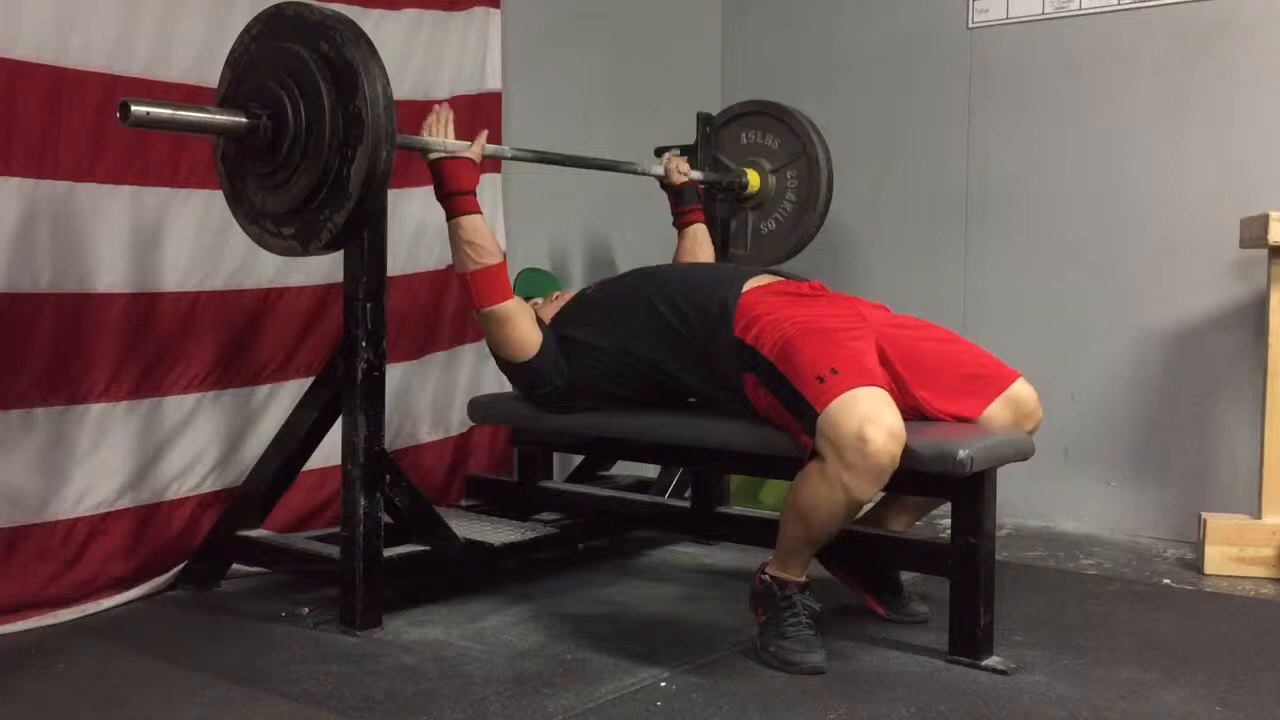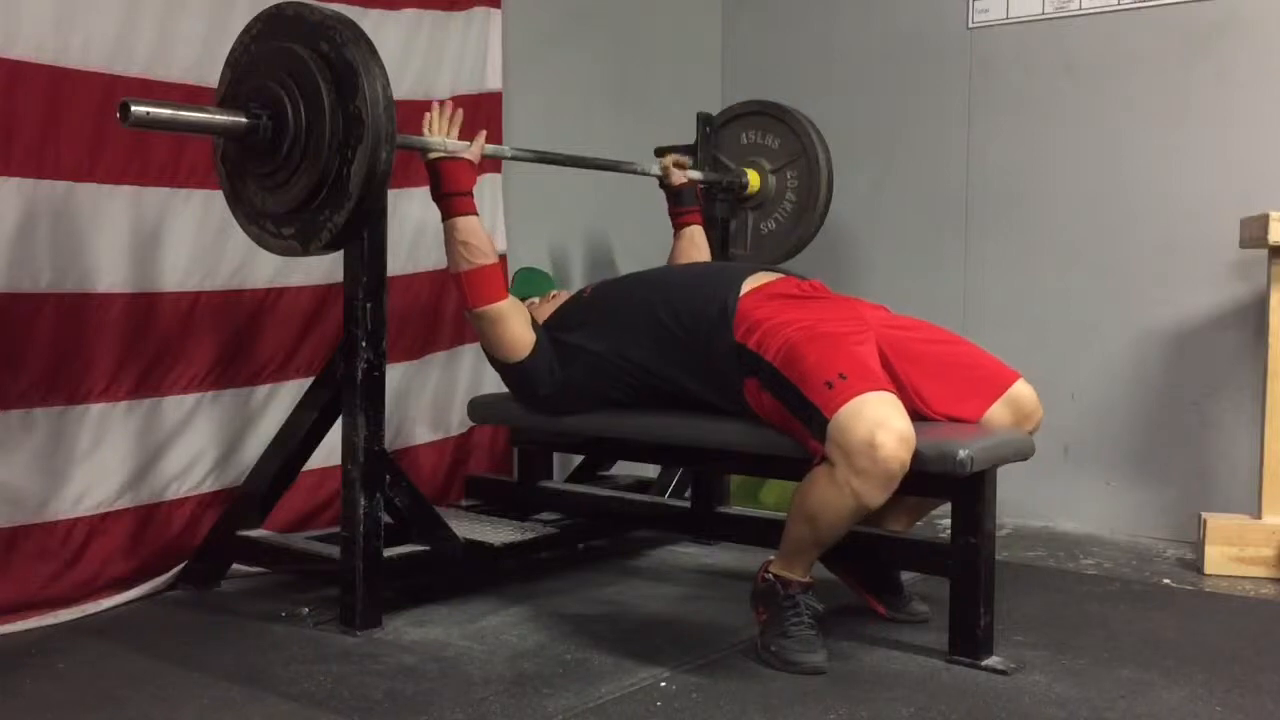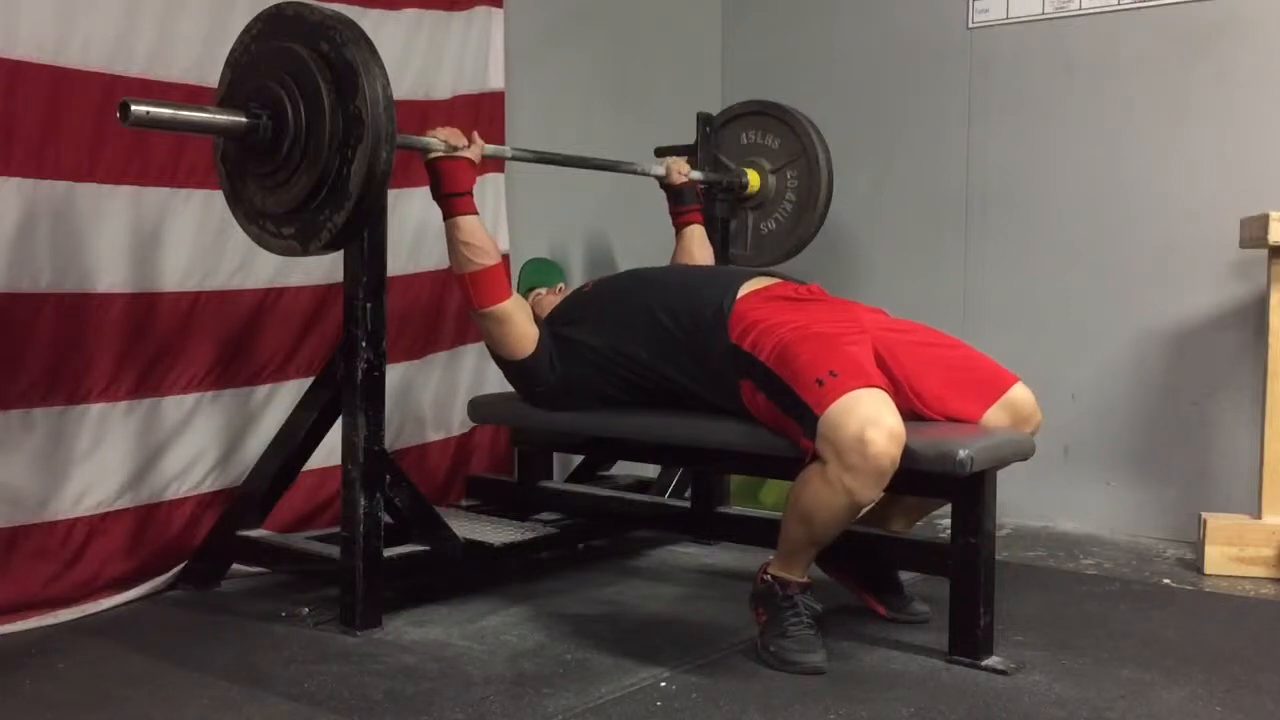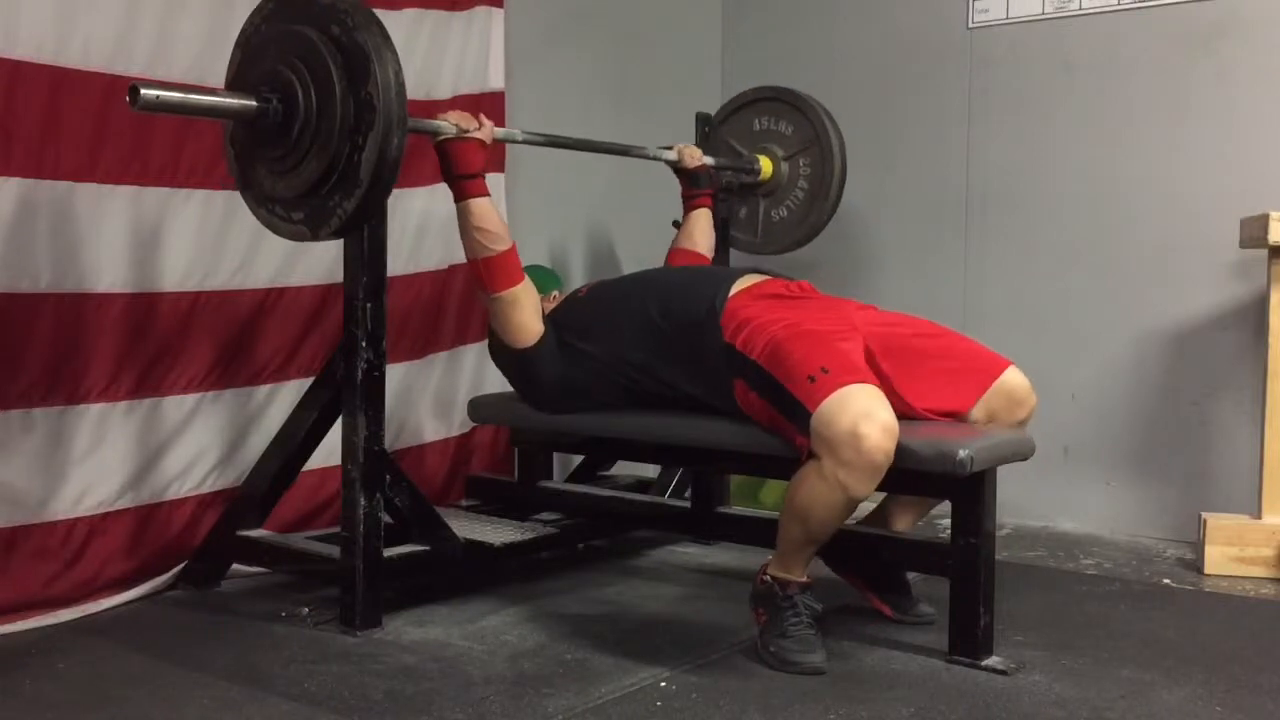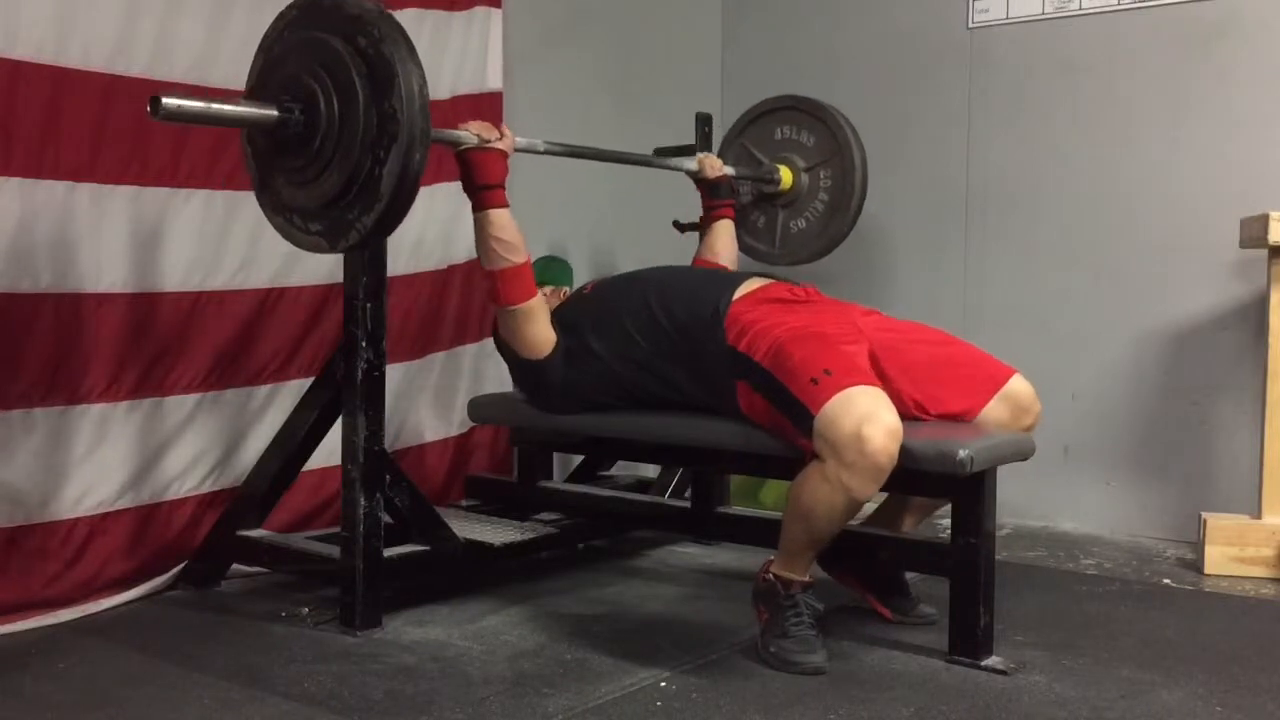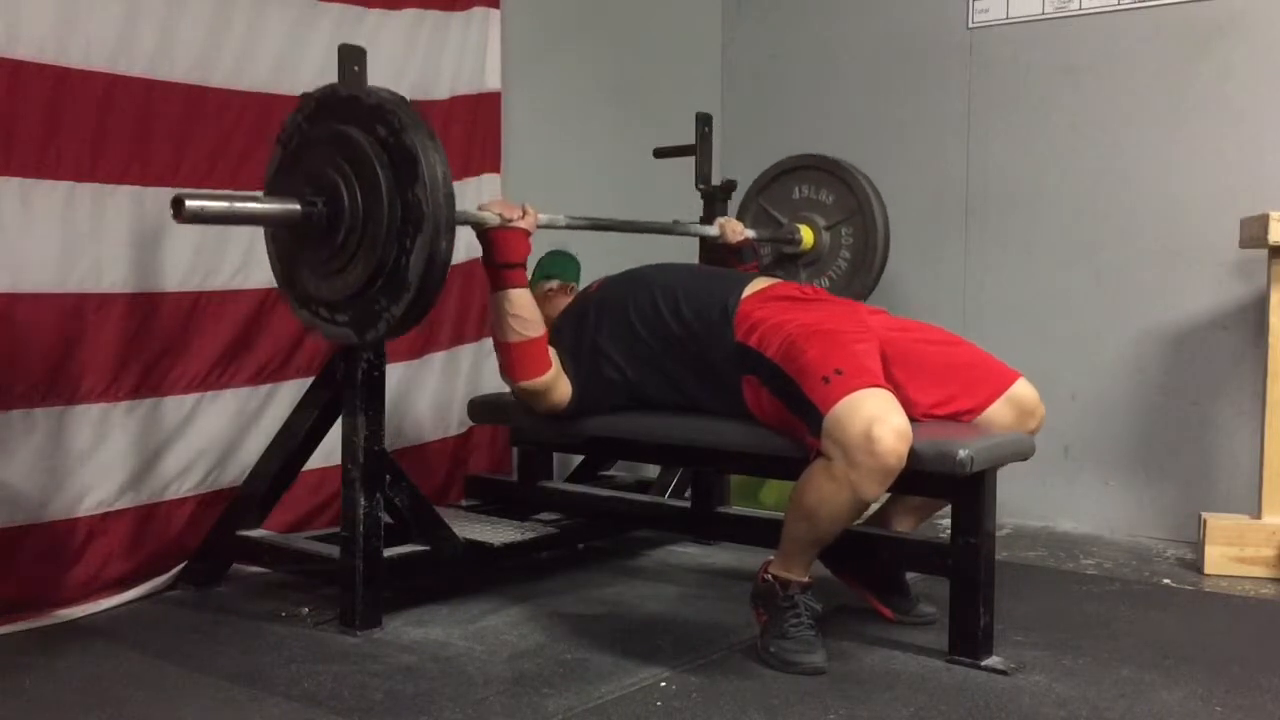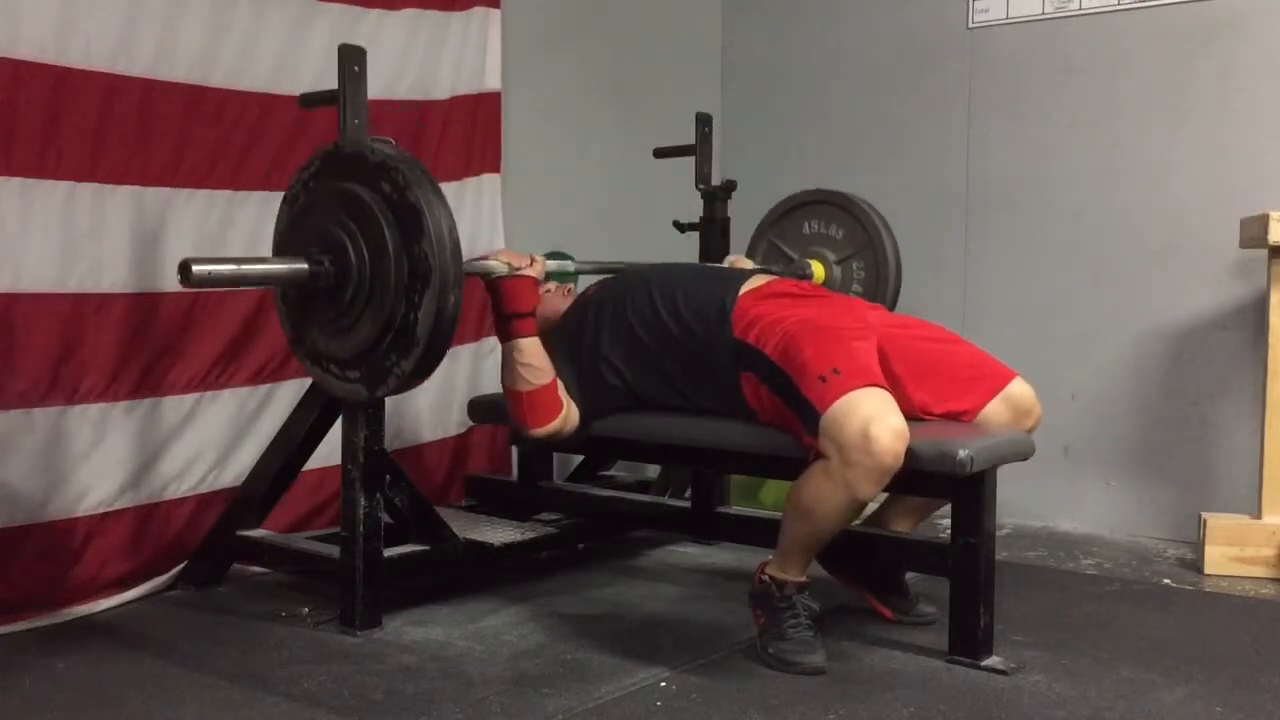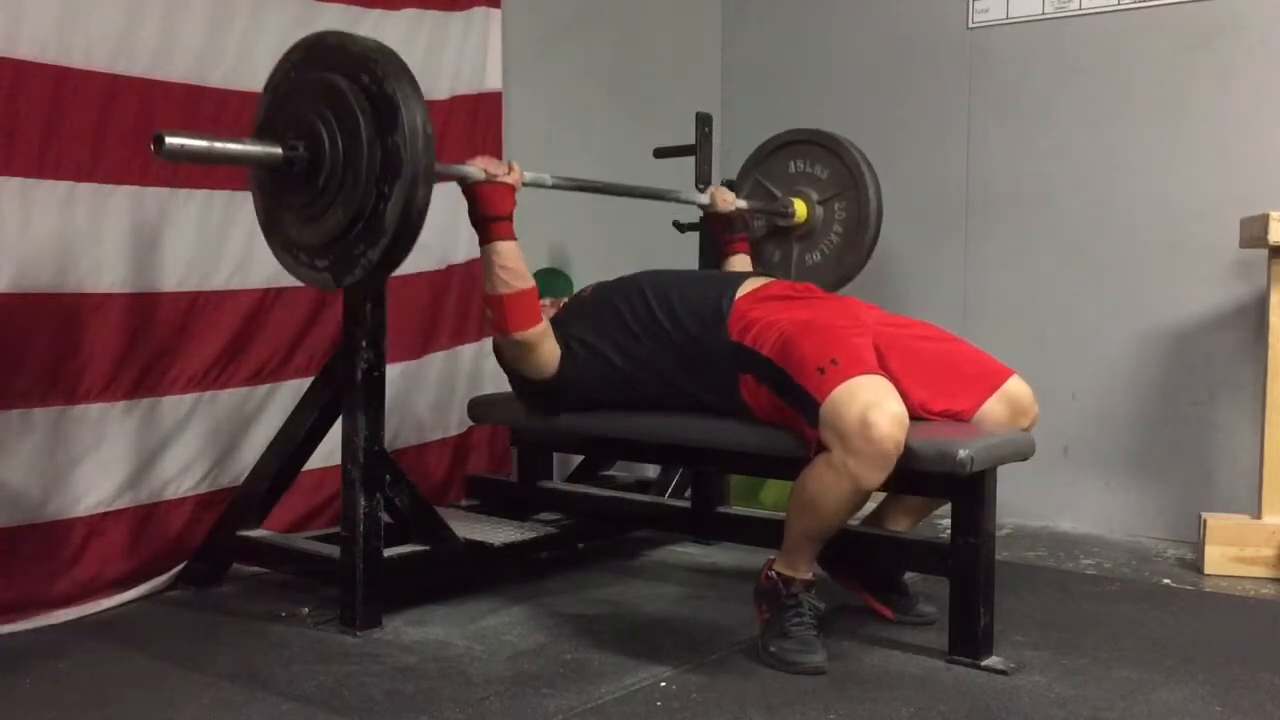
dt=0.5s
person 1, frame 1
left shoulder: (611, 321)
right shoulder: (558, 366)
left elbow: (695, 288)
right elbow: (490, 293)
left wrist: (684, 196)
right wrist: (457, 183)
left knee: (1014, 411)
right knee: (871, 441)
left ankle: (864, 545)
right ankle: (782, 585)
person 1, frame 2
left shoulder: (615, 322)
right shoulder: (554, 370)
left elbow: (696, 283)
right elbow: (484, 298)
left wrist: (683, 198)
right wrist: (452, 187)
left knee: (1015, 413)
right knee: (880, 447)
left ankle: (863, 546)
right ankle: (784, 585)
person 1, frame 3
left shoulder: (609, 319)
right shoulder: (554, 363)
left elbow: (694, 287)
right elbow: (490, 296)
left wrist: (685, 199)
right wrist: (454, 187)
left knee: (1014, 415)
right knee: (871, 443)
left ankle: (863, 547)
right ankle: (782, 586)
person 1, frame 4
left shoulder: (614, 321)
right shoulder: (552, 368)
left elbow: (691, 268)
right elbow: (499, 275)
left wrist: (697, 187)
right wrist: (466, 172)
left knee: (1009, 400)
right knee: (866, 437)
left ankle: (870, 551)
right ankle: (782, 586)
person 1, frame 5
left shoulder: (626, 322)
right shoulder: (557, 367)
left elbow: (713, 278)
right elbow: (510, 287)
left wrist: (719, 197)
right wrist: (486, 183)
left knee: (1014, 407)
right knee: (870, 438)
left ankle: (870, 552)
right ankle: (785, 585)
person 1, frame 6
left shoulder: (616, 313)
right shoulder: (564, 350)
right elbow: (530, 378)
left wrist: (740, 254)
right wrist: (506, 257)
left knee: (1018, 411)
right knee: (877, 441)
left ankle: (870, 552)
right ankle: (784, 586)
person 1, frame 7
left shoulder: (606, 319)
right shoulder: (556, 351)
right elbow: (542, 420)
left wrist: (750, 280)
right wrist: (514, 302)
left knee: (1015, 410)
right knee: (873, 443)
left ankle: (871, 550)
right ankle: (782, 586)
person 1, frame 8
left shoulder: (604, 326)
right shoulder: (555, 365)
right elbow: (516, 328)
left wrist: (732, 229)
right wrist: (494, 217)
left knee: (1011, 408)
right knee: (876, 429)
left ankle: (868, 552)
right ankle: (787, 584)
